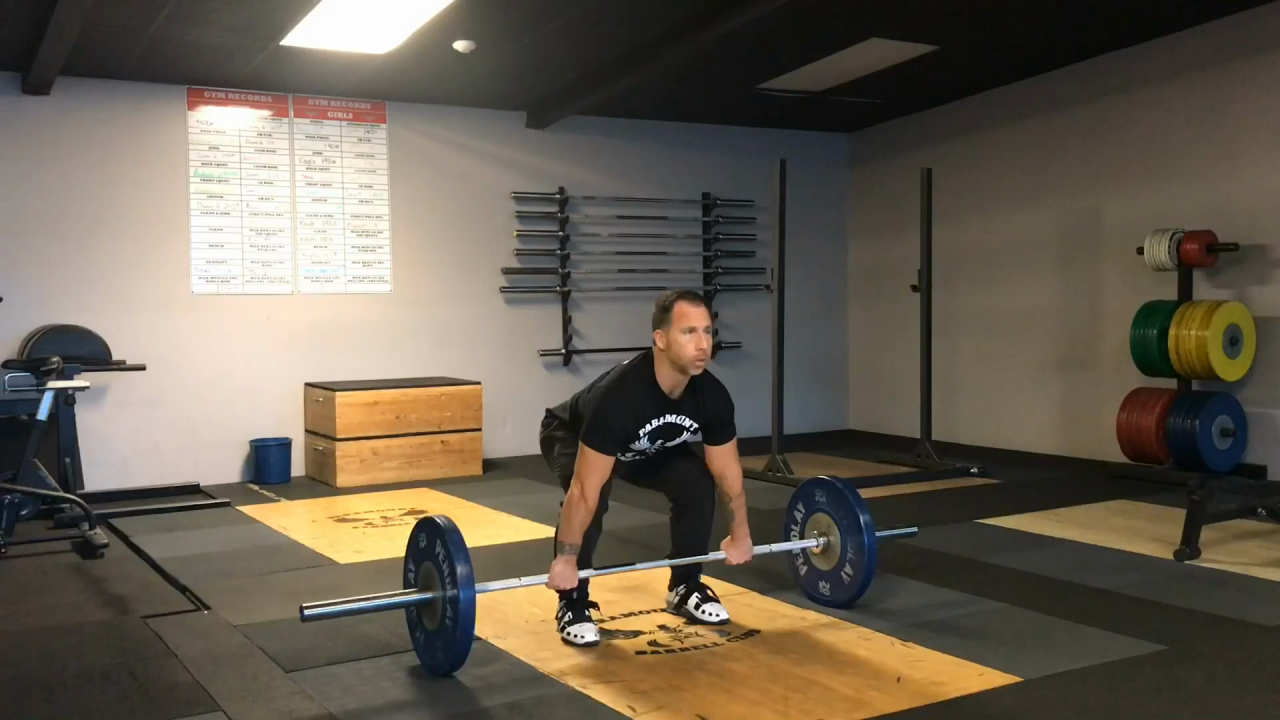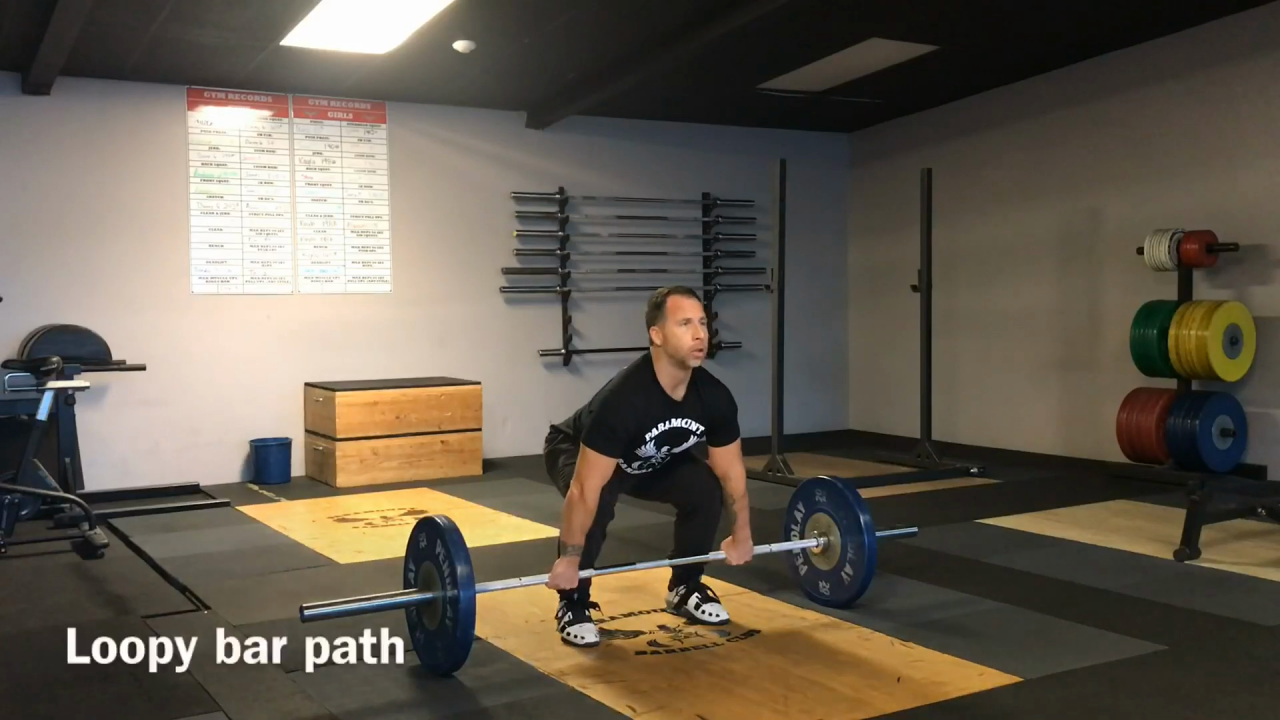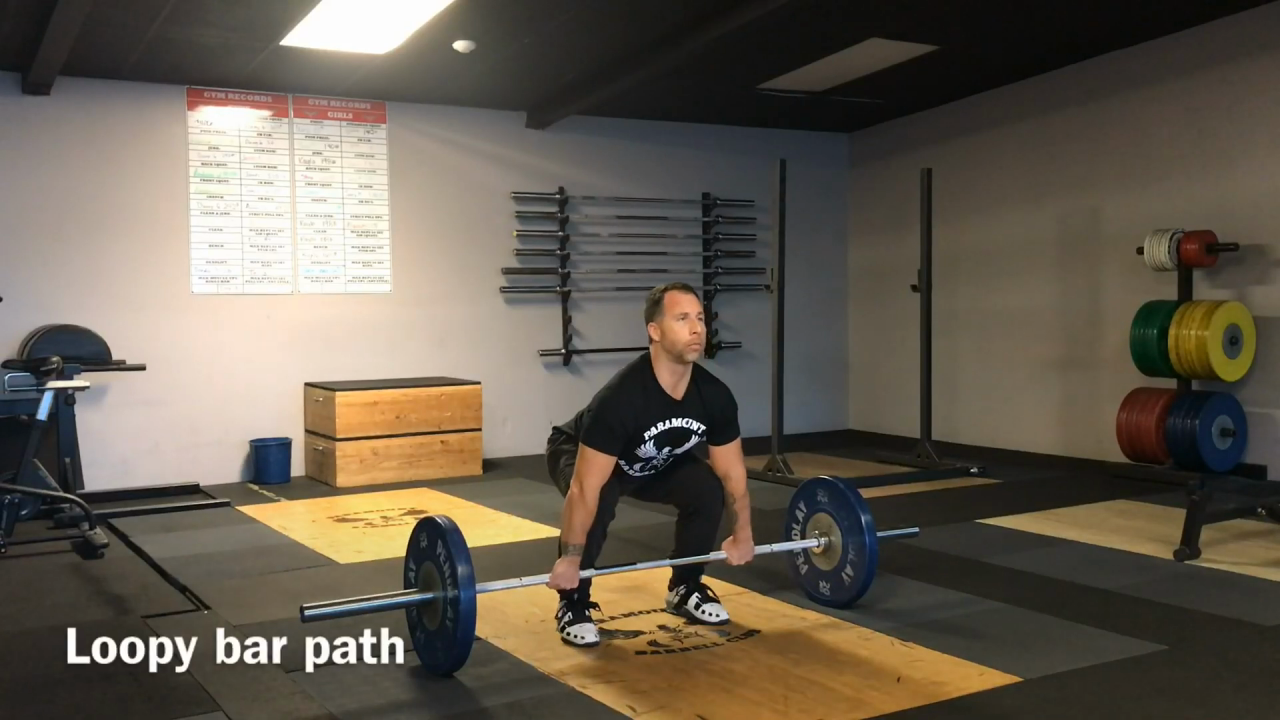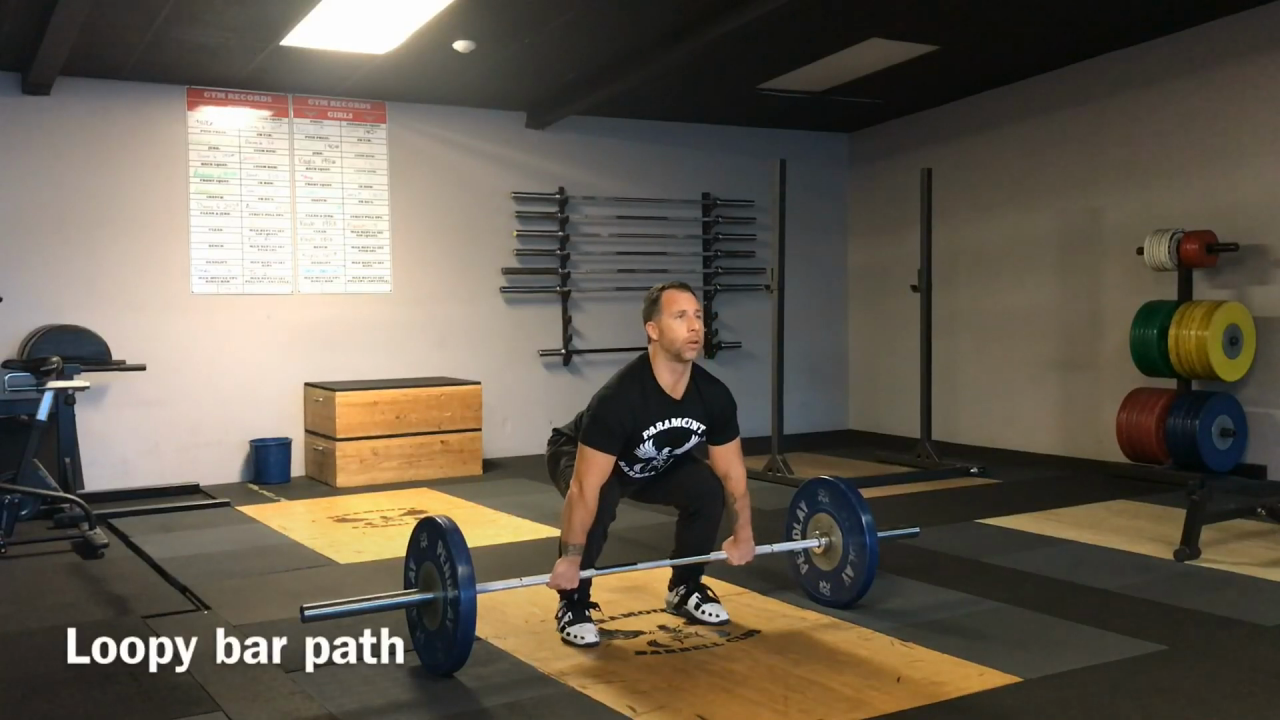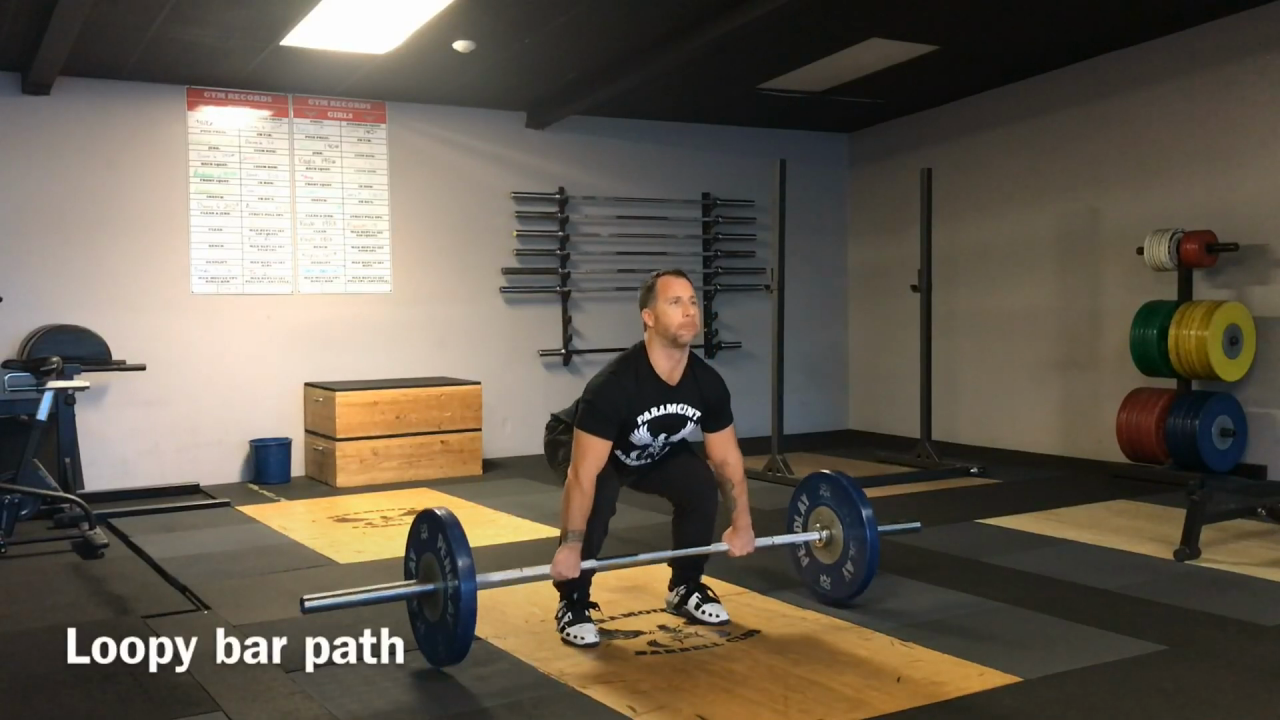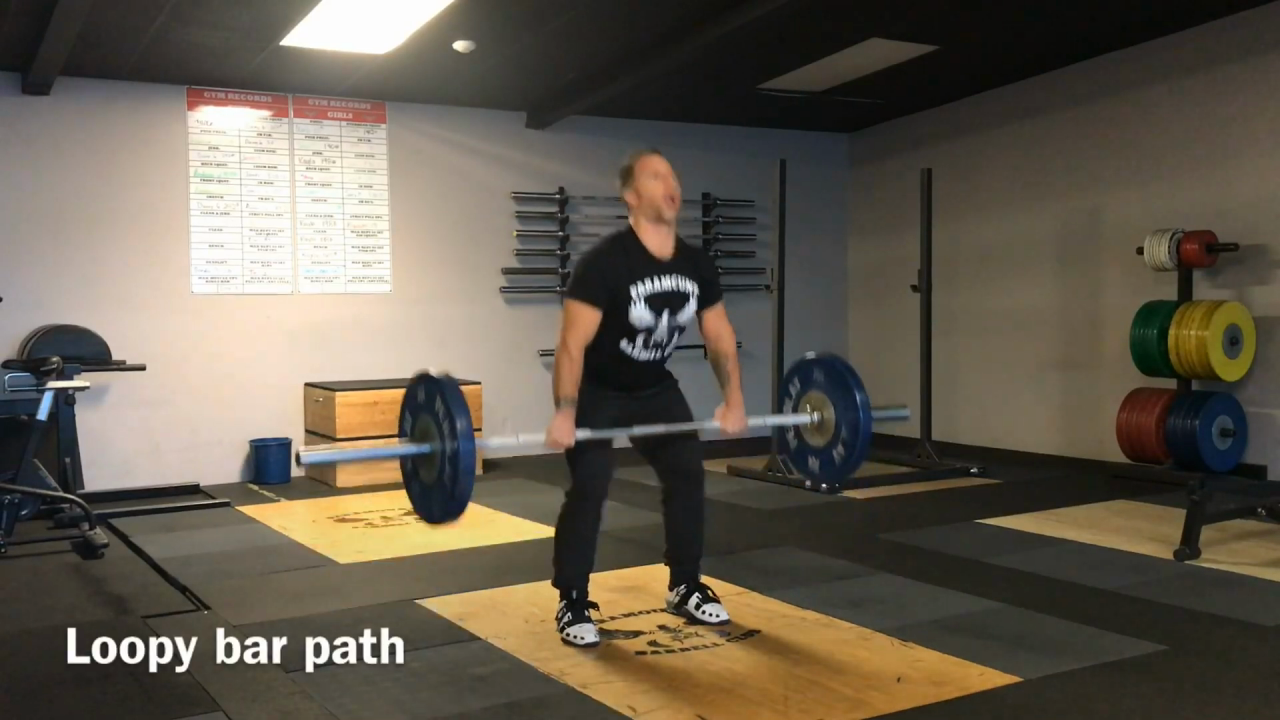
dt=0.5s
person 1, frame 1
left shoulder: (712, 395)
right shoulder: (620, 394)
left elbow: (727, 472)
right elbow: (585, 489)
left wrist: (739, 535)
right wrist: (566, 559)
right hip: (571, 434)
left knee: (697, 485)
right knee: (592, 500)
left ankle: (685, 588)
right ankle: (572, 603)
person 1, frame 2
left shoulder: (714, 396)
right shoulder: (622, 398)
left elbow: (731, 473)
right elbow: (585, 490)
left wrist: (741, 536)
right wrist: (568, 560)
left hip: (651, 459)
right hip: (575, 451)
left knee: (706, 489)
right knee: (597, 503)
left ankle: (685, 589)
right ankle: (572, 605)
person 1, frame 3
left shoulder: (714, 395)
right shoulder: (621, 397)
left elbow: (732, 472)
right elbow: (585, 489)
left wrist: (742, 536)
right wrist: (569, 560)
left hip: (653, 461)
right hip: (577, 453)
left knee: (708, 490)
right knee: (598, 504)
left ankle: (685, 589)
right ankle: (573, 604)
person 1, frame 4
left shoulder: (714, 395)
right shoulder: (619, 398)
left elbow: (732, 472)
right elbow: (585, 488)
left wrist: (743, 535)
right wrist: (570, 559)
left hip: (654, 464)
right hip: (576, 455)
left knee: (708, 490)
right knee: (597, 505)
left ankle: (685, 589)
right ankle: (573, 605)
person 1, frame 5
left shoulder: (707, 384)
right shoulder: (615, 385)
left elbow: (728, 460)
right elbow: (583, 475)
left wrist: (742, 525)
right wrist: (570, 547)
right hip: (576, 443)
left knee: (700, 486)
right knee: (598, 501)
left ankle: (685, 588)
right ankle: (573, 605)
person 1, frame 6
left shoulder: (697, 263)
right shoulder: (605, 262)
left elbow: (720, 337)
right elbow: (573, 344)
left wrist: (733, 399)
right wrist: (564, 413)
left hip: (654, 387)
right hip: (598, 390)
left knee: (687, 475)
right knee: (590, 486)
left ankle: (685, 588)
right ankle: (572, 603)
